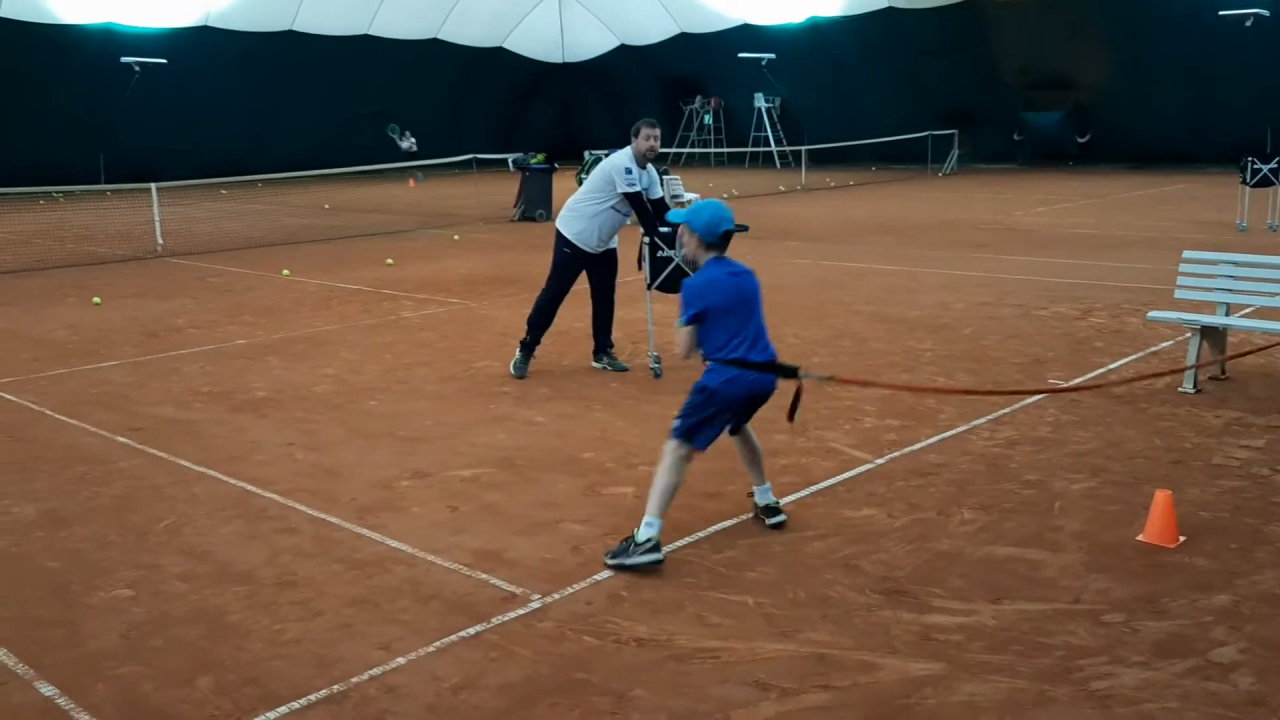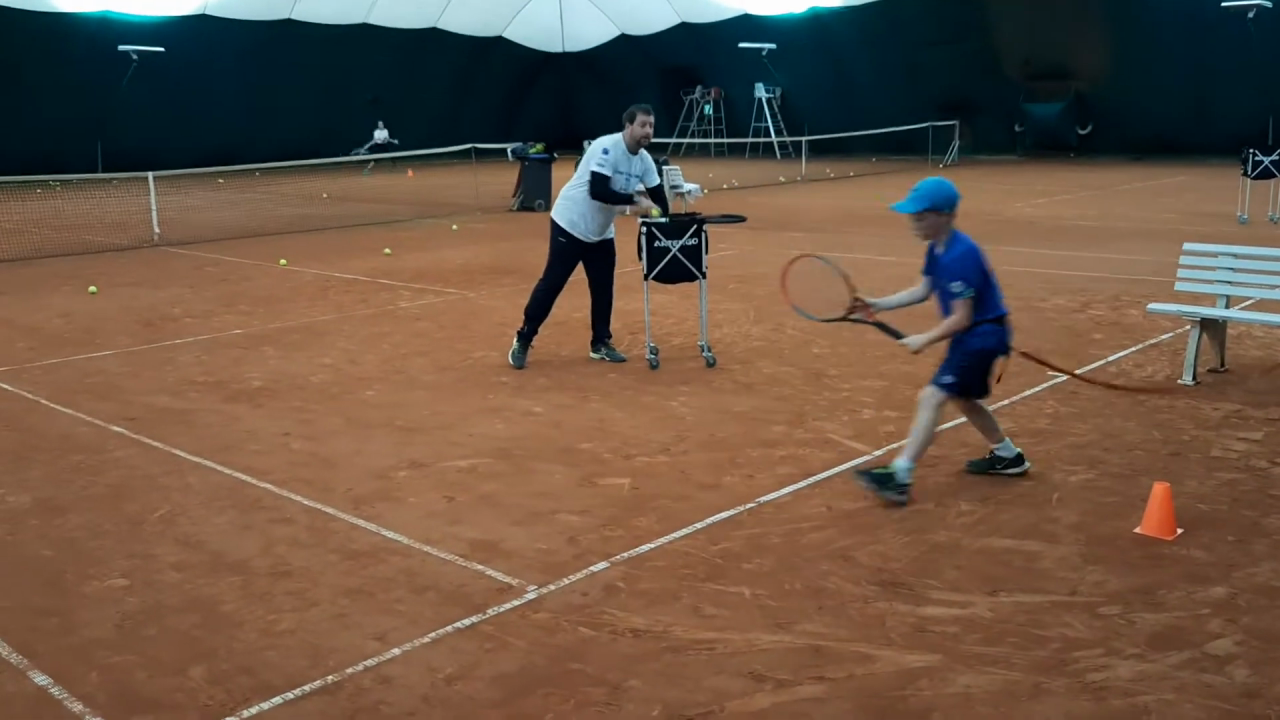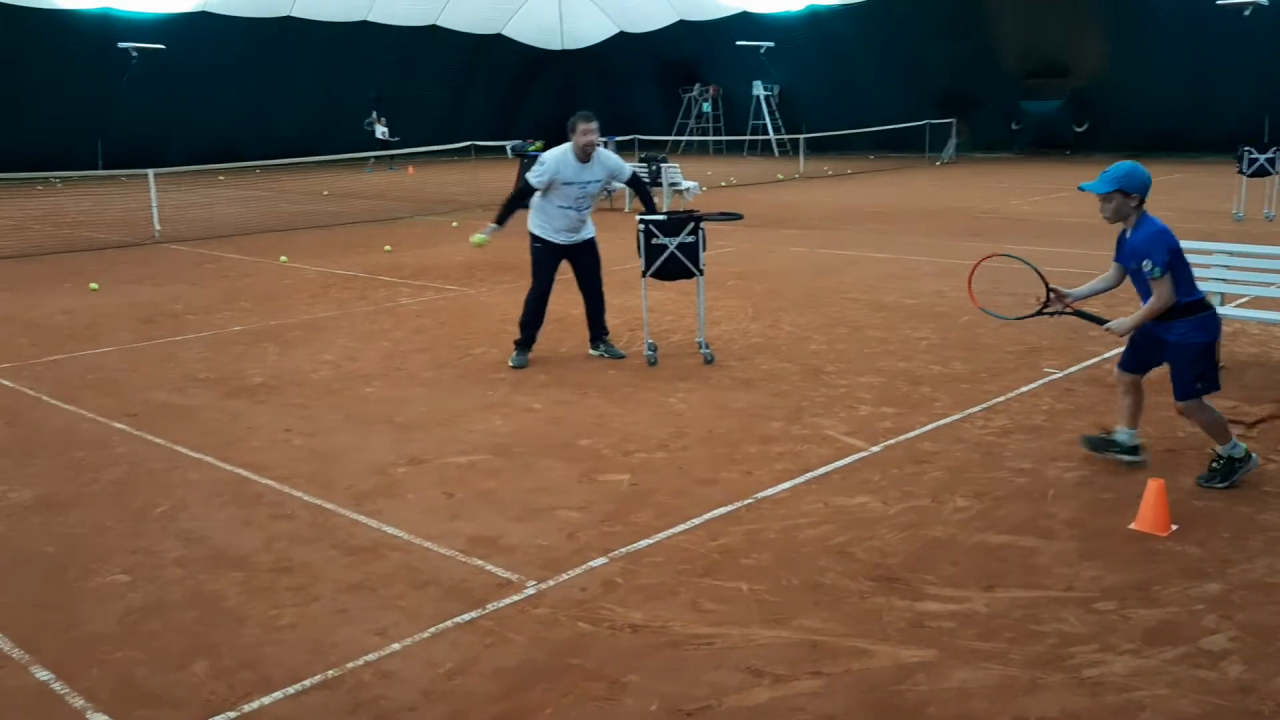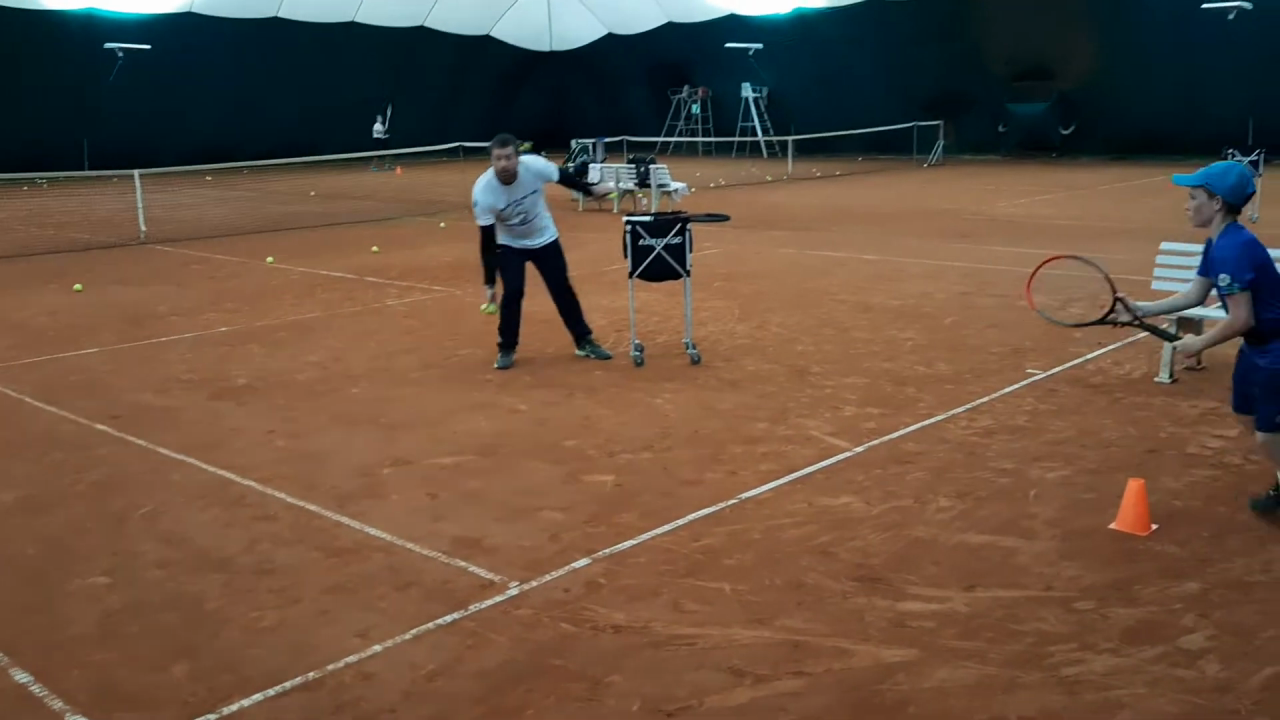
dt=0.5s
person 1, frame 1
left shoulder: (695, 286)
right shoulder: (746, 276)
left elbow: (685, 350)
left wrist: (694, 329)
left hip: (726, 377)
right hip: (763, 376)
left knee: (675, 450)
right knee: (737, 426)
left ankle: (646, 539)
right ankle: (767, 503)
person 1, frame 2
left shoulder: (961, 256)
right shoulder: (937, 248)
left elbow: (963, 317)
right elbow: (922, 291)
left wrist: (923, 341)
right wrist: (877, 304)
left hip: (984, 335)
right hip: (974, 334)
left knee: (931, 399)
right knee: (965, 399)
left ankle: (898, 476)
right ankle: (1008, 455)
person 1, frame 3
left shoulder: (1151, 237)
right shoulder: (1127, 233)
left elbow: (1165, 296)
right elbow: (1114, 277)
left wrist: (1129, 324)
right wrist: (1072, 295)
left hip: (1188, 324)
right hip: (1158, 322)
left knee: (1187, 403)
right knee: (1126, 377)
left ankle: (1235, 454)
right ankle: (1126, 442)
person 1, frame 4
left shoulder: (1236, 249)
right shoulder: (1217, 246)
left elbow: (1243, 318)
right elbow: (1196, 294)
left wrist: (1200, 344)
right wrist: (1141, 309)
right knee: (1250, 419)
person 2, frame 1
left shoulder: (649, 172)
right shoulder: (622, 164)
left elbow: (659, 209)
right elbow: (641, 210)
left hip: (604, 243)
right hip: (575, 235)
left knee: (605, 298)
right knee: (554, 294)
left ankle: (602, 353)
right ankle: (525, 350)
person 2, frame 2
left shoulder: (644, 160)
right shoulder: (606, 147)
left elbow: (658, 195)
right elbow: (597, 191)
right wrist: (636, 201)
left hip: (602, 232)
right hip: (570, 225)
left knee: (603, 288)
right knee: (551, 283)
left ankle: (600, 343)
right ankle: (523, 340)
person 2, frame 3
left shoulder: (607, 159)
right shoulder: (552, 160)
left elbow: (638, 184)
right elbow: (523, 193)
left wrist: (654, 216)
right wrist: (497, 224)
left hip: (582, 234)
right hip: (546, 234)
left knee: (593, 287)
right knee: (541, 289)
left ankle: (599, 340)
right ankle: (523, 346)
person 2, frame 4
left shoulder: (534, 165)
right shoulder: (483, 191)
left elbow: (563, 177)
right elbow: (488, 237)
left wrist: (590, 191)
right wrist: (489, 284)
left hip: (544, 237)
right hip: (508, 244)
left knee: (562, 288)
right knee: (513, 291)
left ankle: (584, 341)
right ankle: (507, 348)
